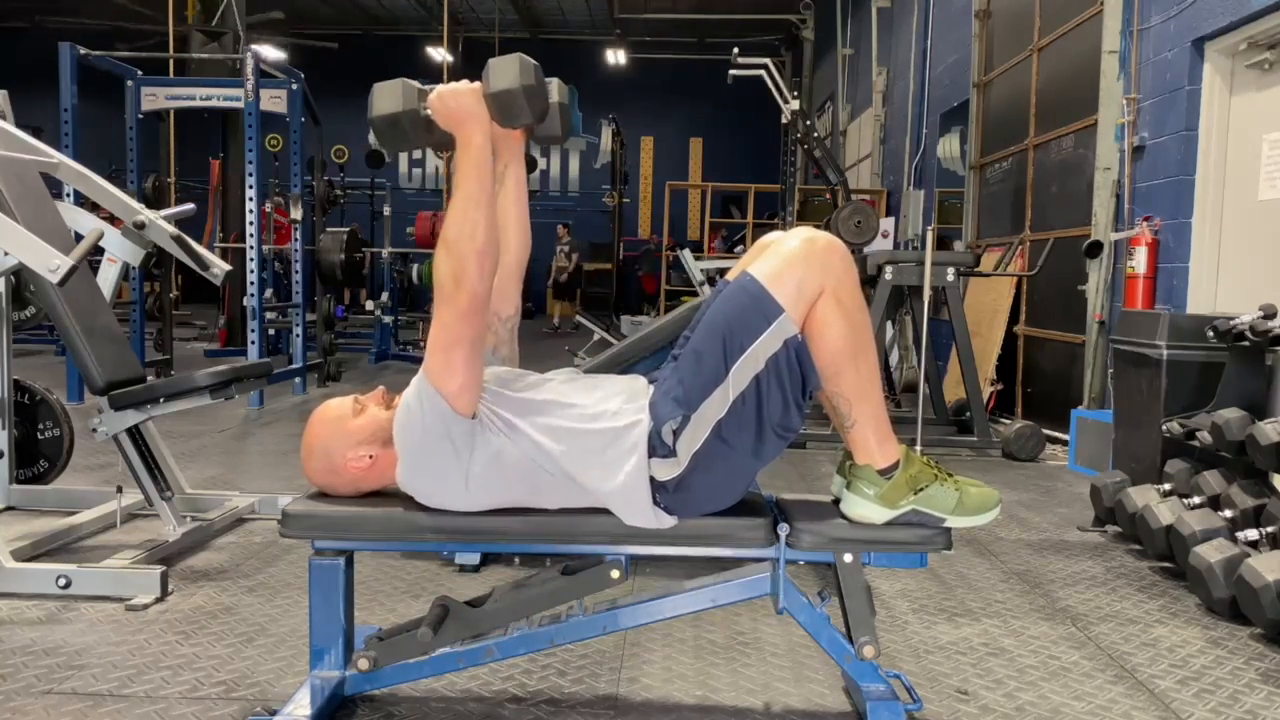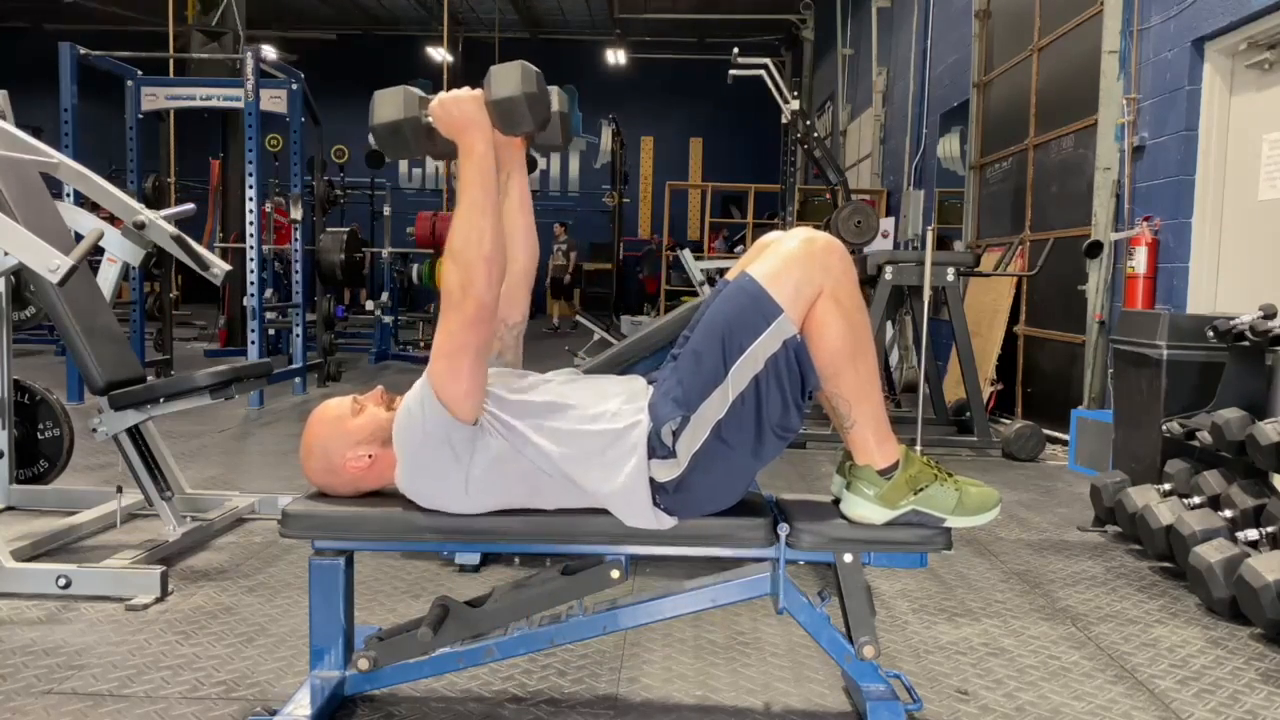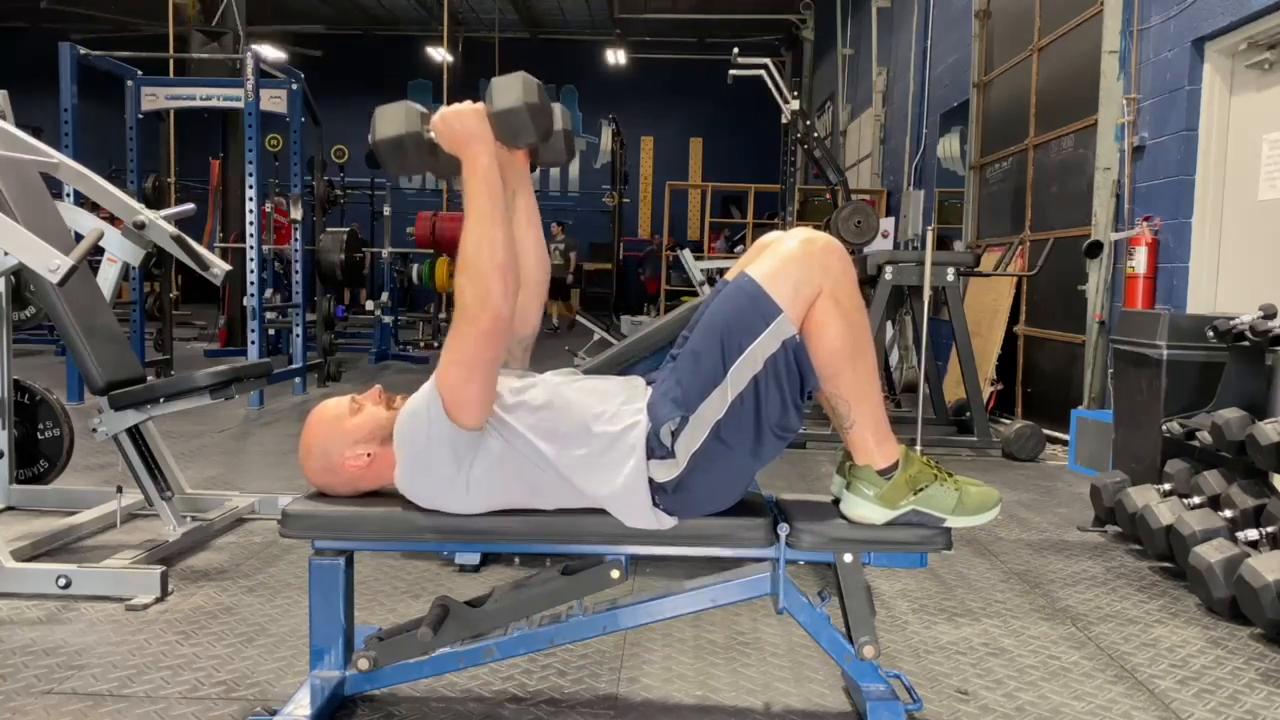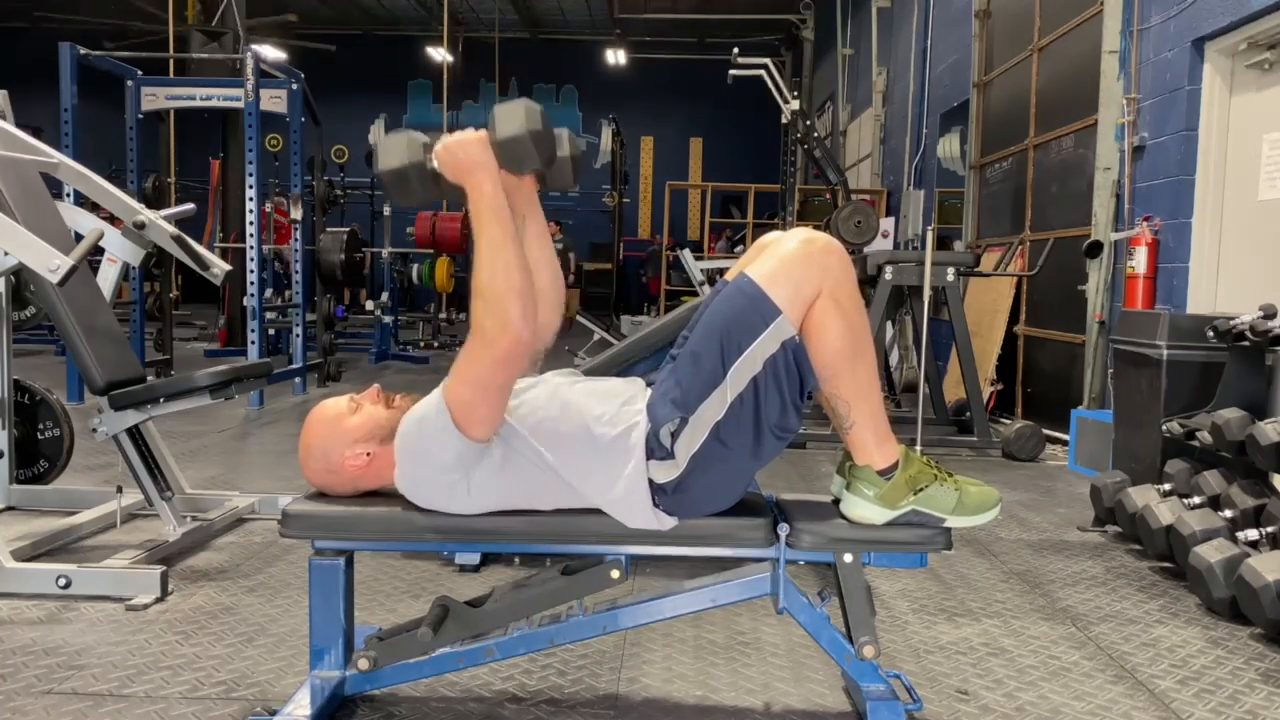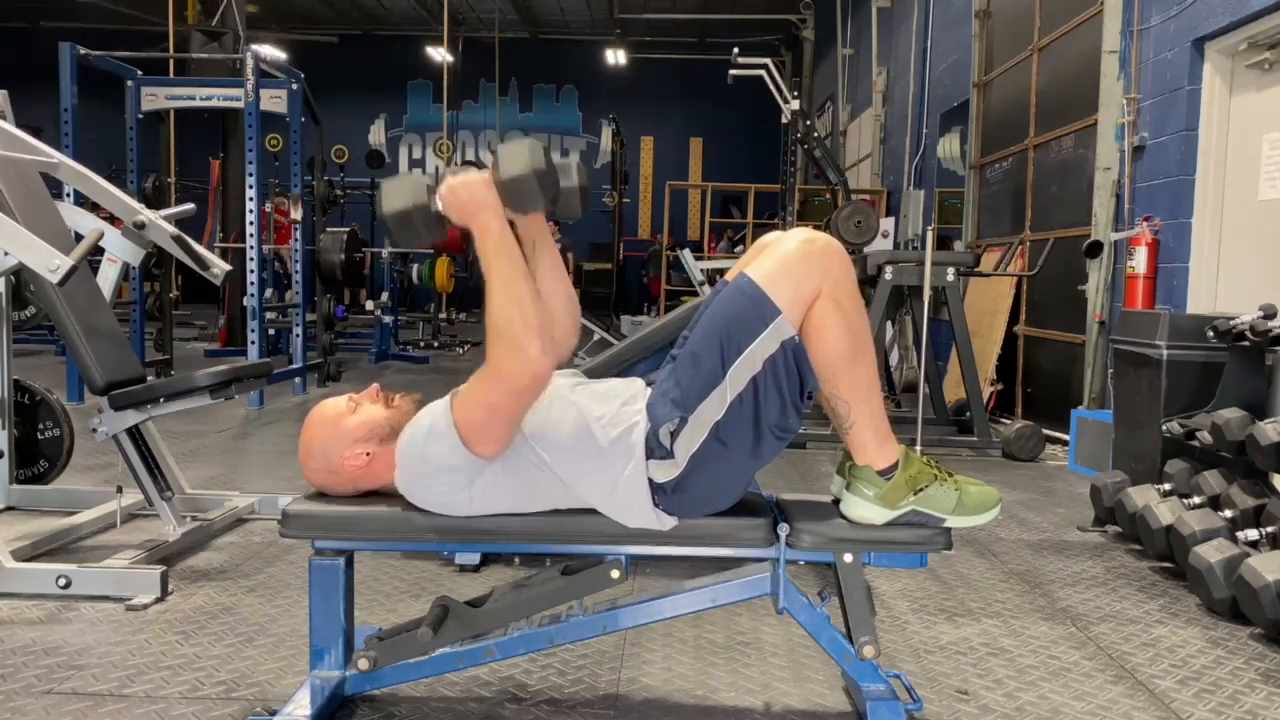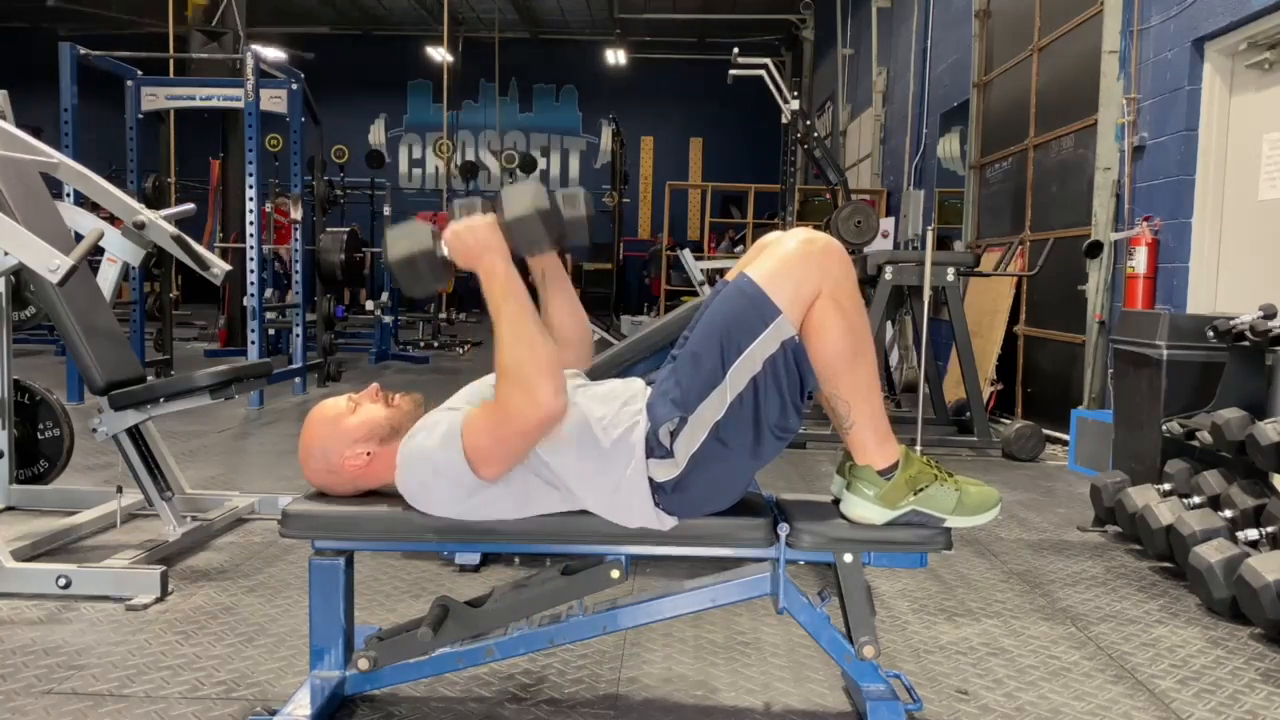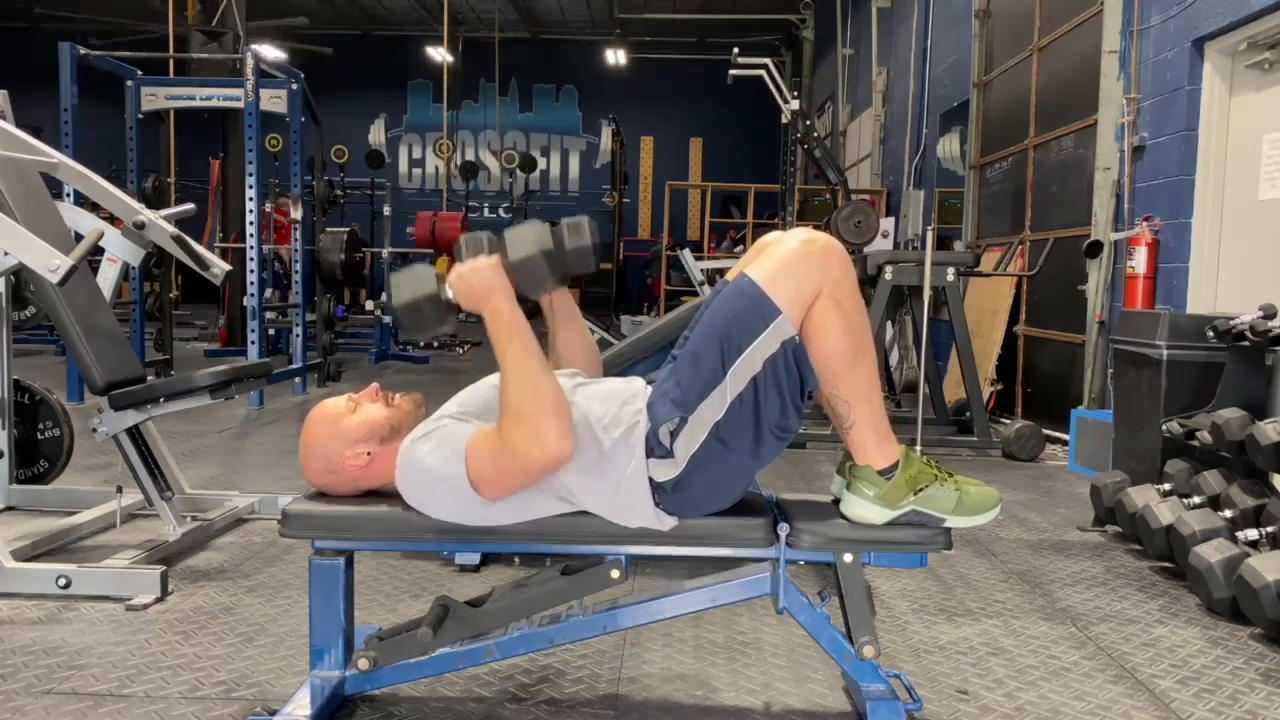
dt=0.1s
person 1, frame 1
left shoulder: (461, 409)
right shoulder: (427, 444)
left elbow: (502, 279)
right elbow: (465, 293)
left wrist: (507, 151)
right wrist: (471, 135)
left hip: (664, 419)
right hip: (679, 453)
left knee: (780, 251)
right knee: (814, 256)
left ankle: (867, 459)
right ankle: (884, 475)
person 1, frame 2
left shoulder: (463, 409)
right shoulder: (429, 445)
left elbow: (513, 289)
right elbow: (474, 301)
left wrist: (507, 157)
right wrist: (473, 142)
left hip: (668, 429)
right hip: (676, 456)
left knee: (781, 255)
right knee: (812, 258)
left ankle: (868, 464)
right ankle: (884, 476)
person 1, frame 3
left shoulder: (461, 413)
right shoulder: (429, 449)
left elbow: (524, 298)
right elbow: (487, 313)
left wrist: (512, 170)
right wrist: (476, 156)
left hip: (663, 422)
right hip: (676, 455)
left knee: (779, 253)
right knee: (811, 258)
left ankle: (866, 463)
right ankle: (883, 475)
person 1, frame 4
left shoulder: (459, 419)
right shoulder: (429, 452)
left elbow: (544, 314)
right elbow: (511, 333)
left wrist: (520, 189)
right wrist: (481, 180)
left hip: (666, 430)
right hip: (676, 455)
left knee: (786, 259)
right knee: (810, 256)
left ankle: (867, 466)
right ankle: (885, 478)
person 1, frame 5
left shoulder: (452, 429)
right shoulder: (429, 458)
left elbow: (561, 332)
right elbow: (526, 365)
left wrist: (528, 224)
right wrist: (484, 219)
left hip: (657, 419)
right hip: (674, 451)
left knee: (781, 255)
right knee: (810, 255)
left ankle: (863, 461)
right ankle: (884, 475)
person 1, frame 6
left shoulder: (442, 429)
right shoulder: (426, 461)
left elbow: (571, 365)
right elbow: (543, 402)
left wrist: (540, 256)
right wrist: (492, 262)
left hip: (660, 421)
right hip: (676, 454)
left knee: (780, 252)
right knee: (811, 257)
left ankle: (867, 465)
right ankle: (884, 475)
person 1, frame 7
left shoulder: (442, 434)
right shoulder: (426, 465)
left elbow: (582, 378)
right elbow: (550, 443)
left wrist: (547, 284)
right wrist: (496, 300)
left hip: (653, 410)
right hip: (675, 453)
left knee: (778, 249)
right knee: (811, 257)
left ankle: (865, 461)
right ankle: (884, 473)
